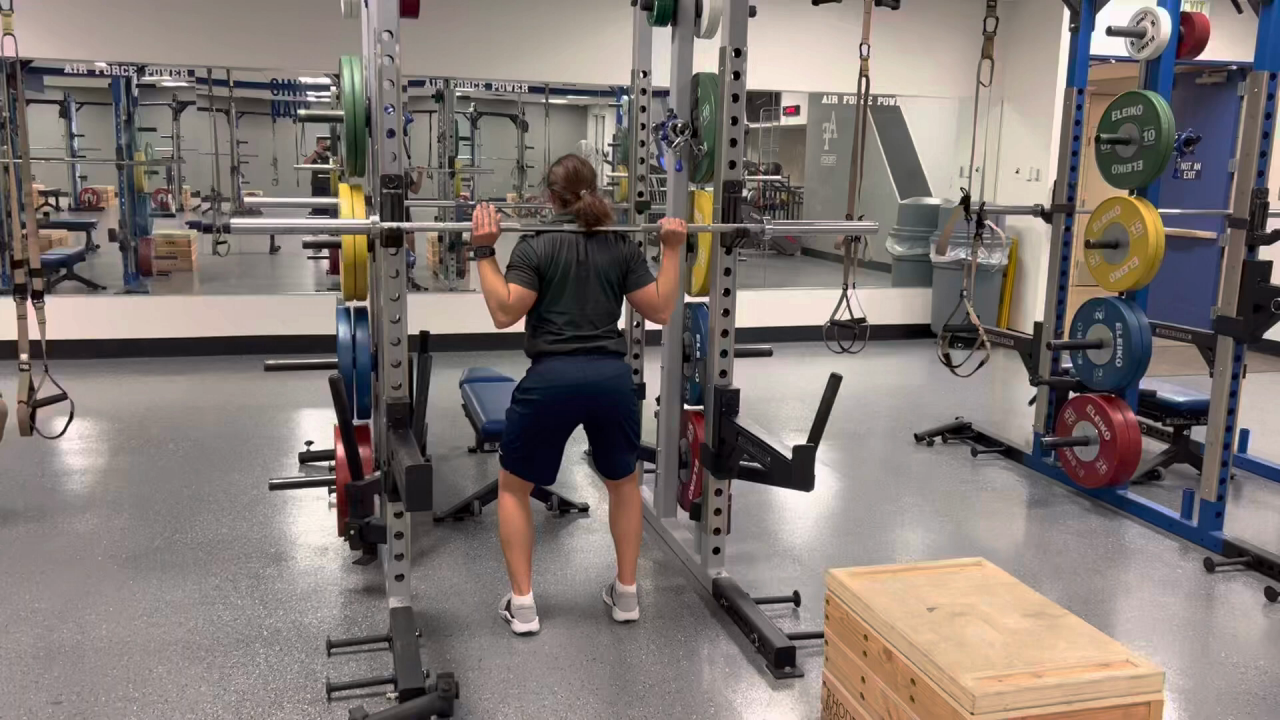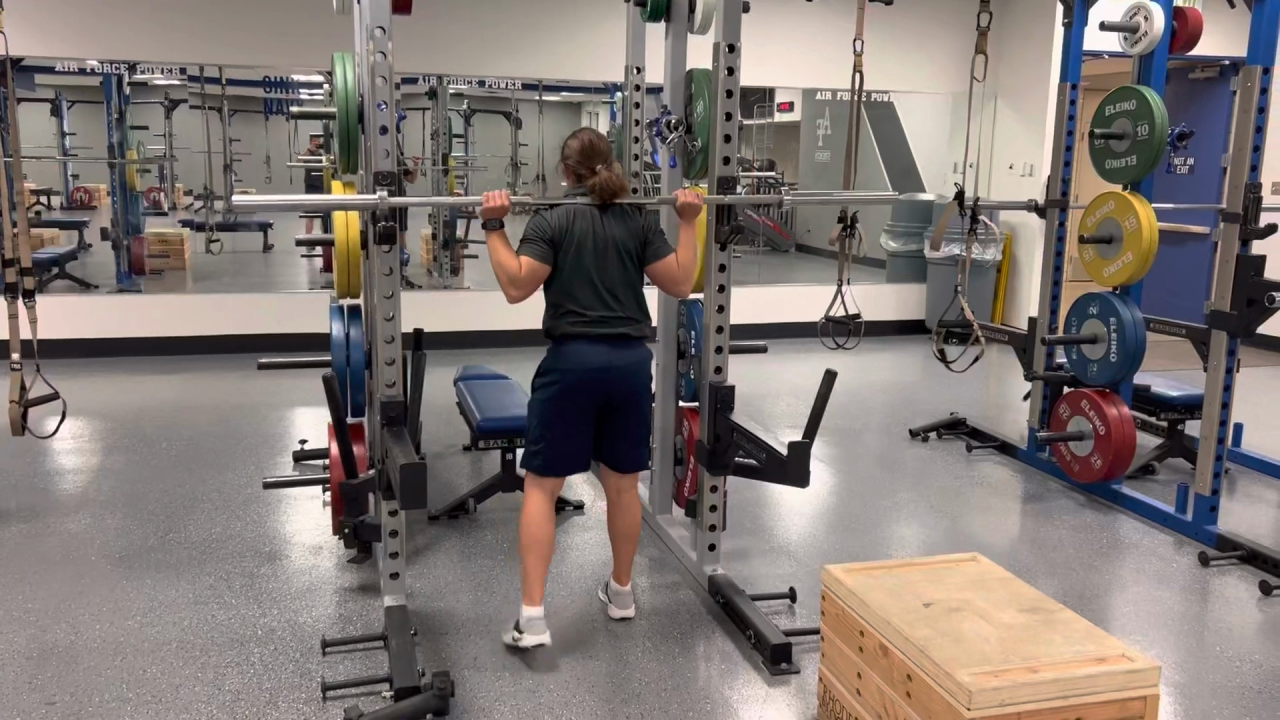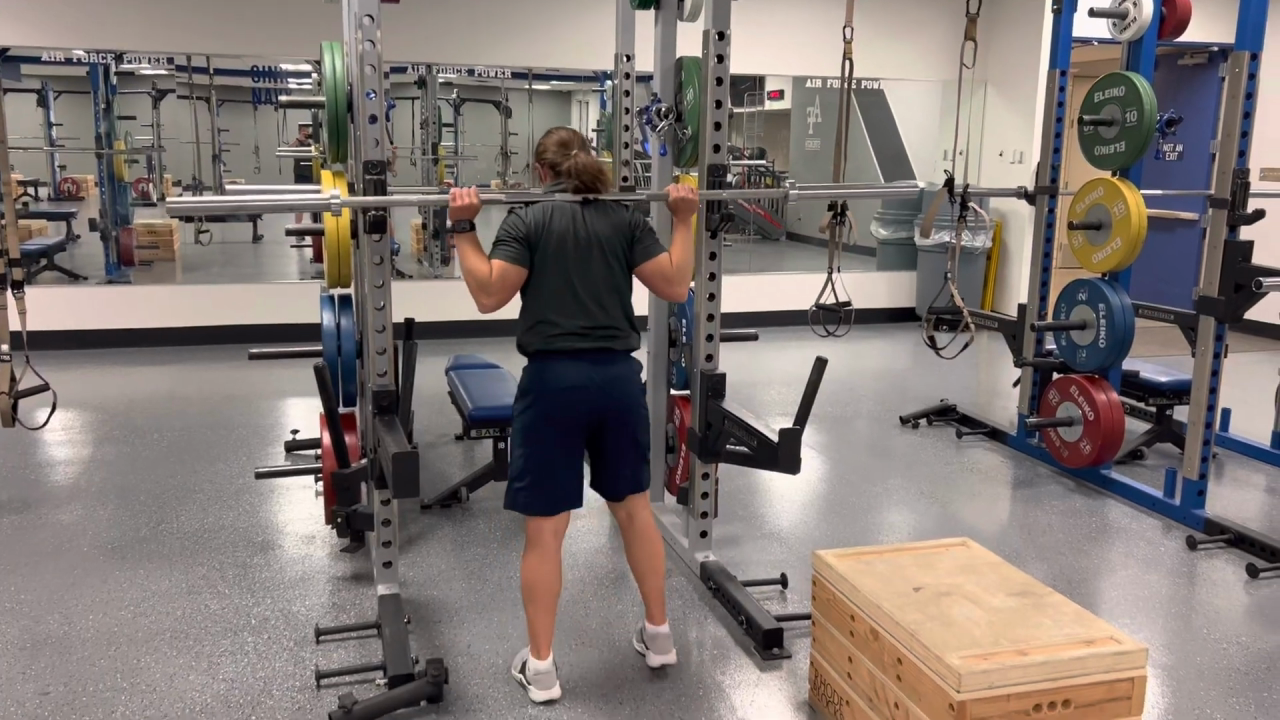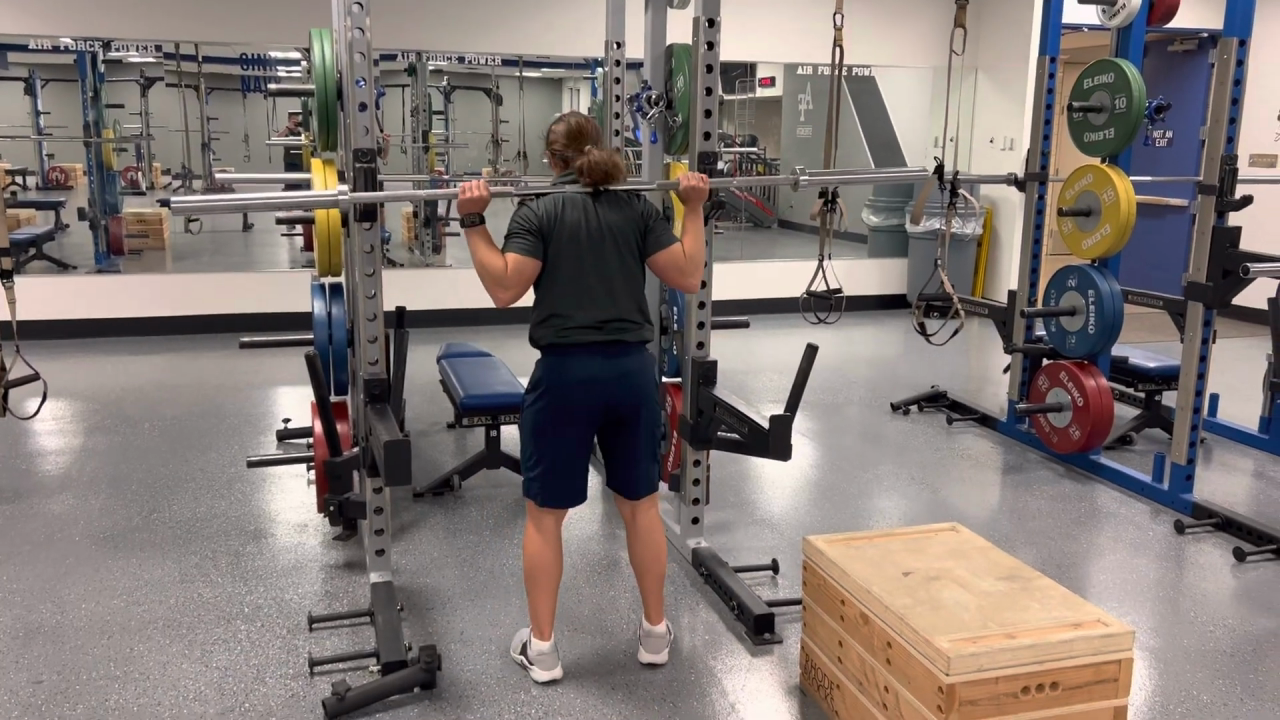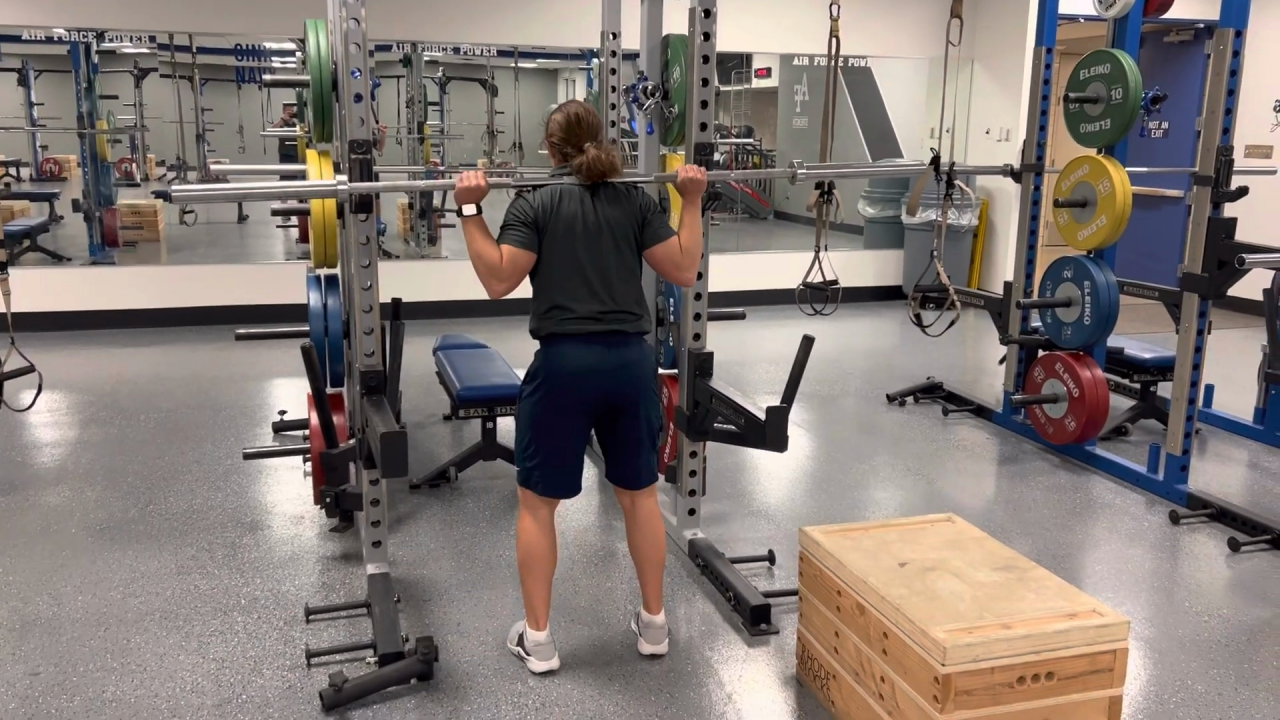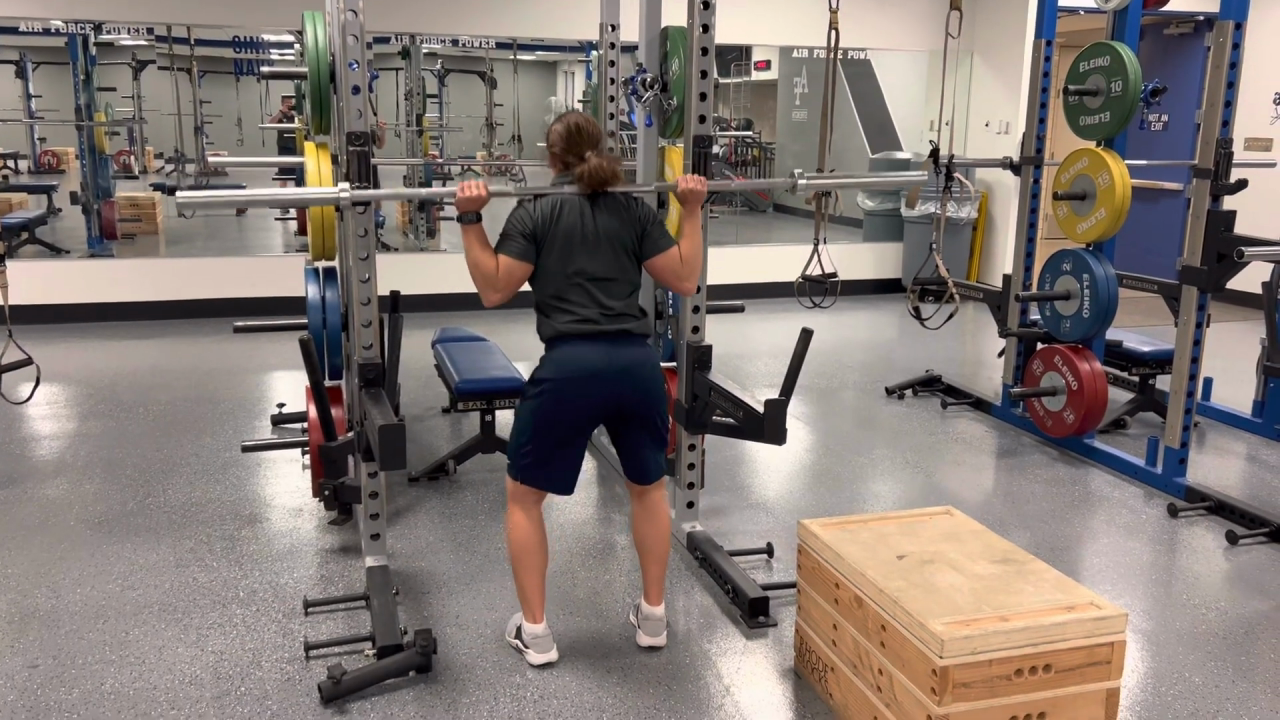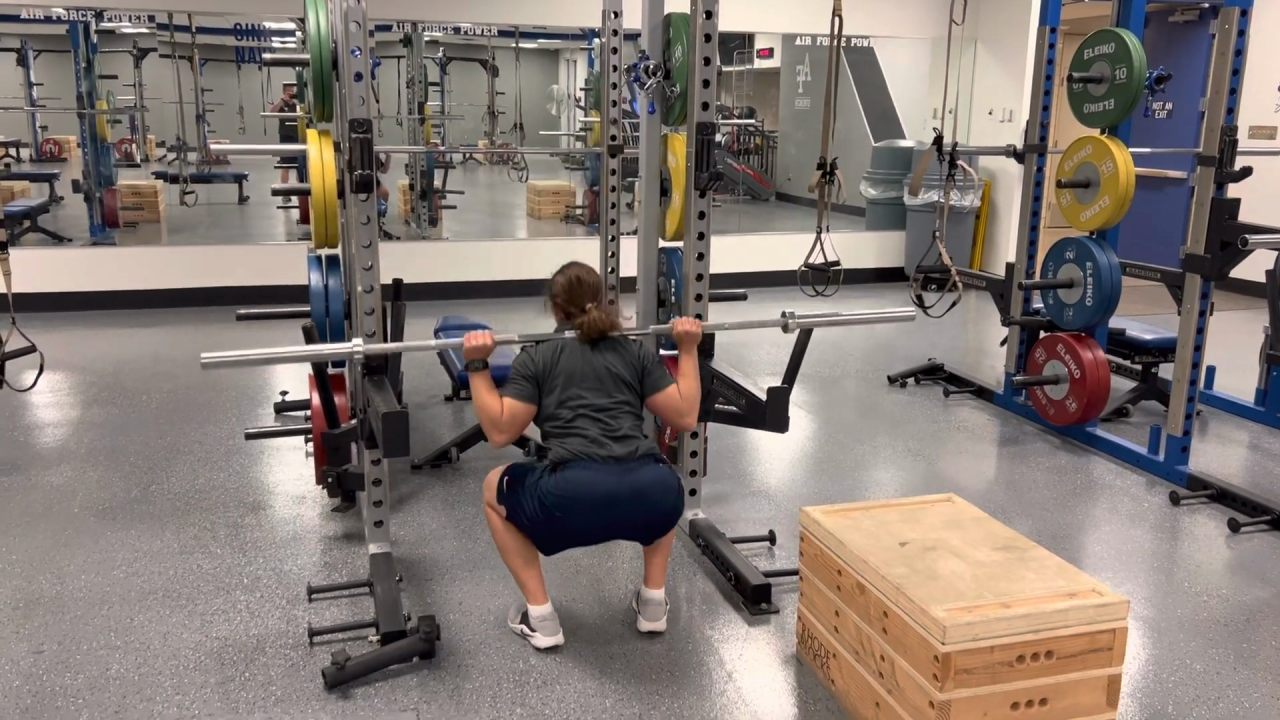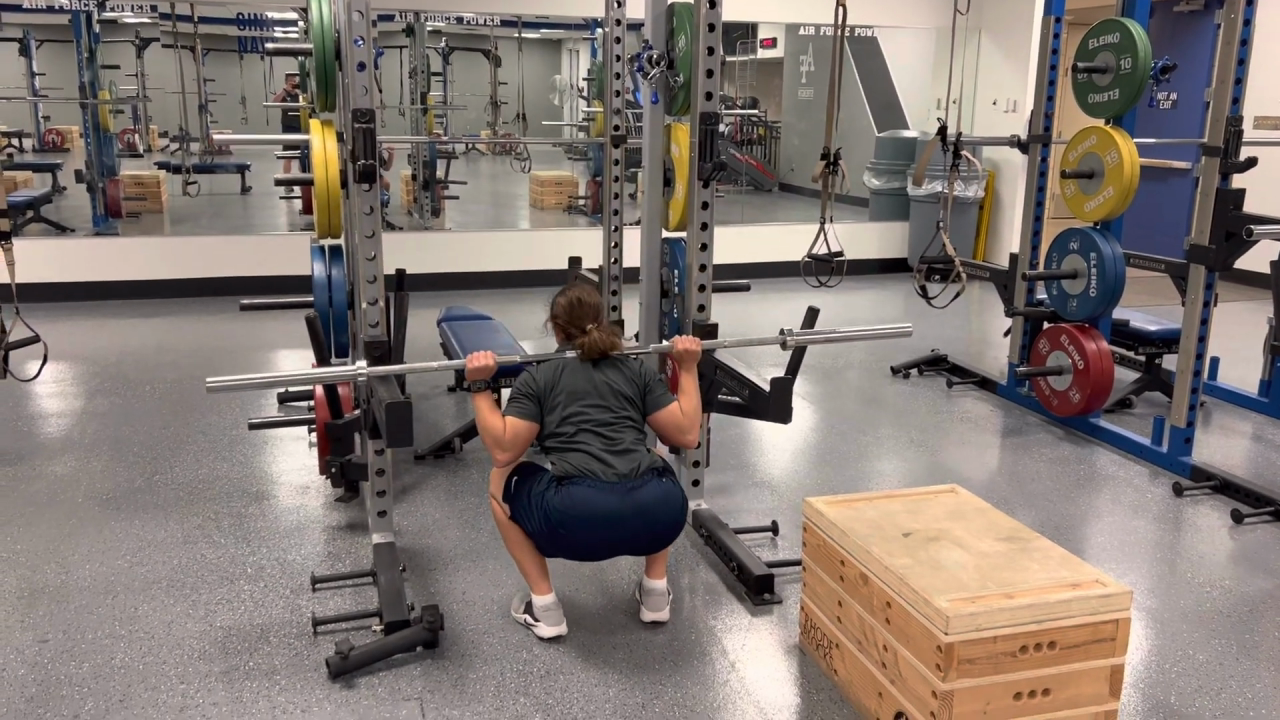
dt=0.7s
person 1, frame 1
left shoulder: (536, 246)
right shoulder: (622, 247)
left elbow: (504, 312)
right elbow: (661, 310)
left wrist: (484, 252)
right wrist: (673, 250)
left hip: (552, 380)
right hip: (612, 378)
left knee: (514, 488)
right knee: (624, 483)
left ankle: (522, 603)
right ankle: (626, 593)
person 1, frame 2
left shoulder: (551, 220)
right shoulder: (639, 220)
left elbow: (516, 286)
right elbow: (680, 283)
left wrist: (493, 225)
right wrist: (688, 222)
left hip: (571, 362)
right hip: (630, 361)
left knee: (542, 488)
right knee: (622, 485)
left ankle: (531, 615)
right ankle: (621, 590)
person 1, frame 3
left shoulder: (527, 220)
right shoulder: (626, 219)
left elbow: (489, 294)
right elbow: (675, 286)
left wrist: (463, 228)
right wrist: (684, 221)
left hip: (553, 381)
right hip: (619, 377)
left knee: (544, 528)
right knee: (634, 508)
left ankle: (541, 666)
right ankle: (658, 633)
person 1, frame 4
left shoulder: (539, 212)
right shoulder: (638, 209)
left elbow: (504, 288)
right elbow: (688, 277)
left wrist: (473, 220)
right wrist: (694, 210)
left hip: (565, 375)
right hip: (632, 371)
left knee: (545, 514)
right knee: (640, 504)
left ankle: (542, 647)
right ankle: (655, 631)
person 1, frame 5
left shoulder: (535, 204)
right shoulder: (637, 201)
left elbow: (498, 280)
right elbow: (684, 270)
left wrist: (470, 209)
right wrist: (692, 201)
left hip: (564, 365)
right hip: (631, 361)
left knee: (537, 501)
right knee: (640, 493)
left ankle: (538, 637)
right ankle: (654, 622)
person 1, frame 6
left shoulder: (535, 213)
right shoulder: (636, 210)
left elbow: (493, 290)
right elbow: (685, 280)
left wrist: (470, 219)
right wrist: (692, 211)
left hip: (569, 368)
right hip: (637, 363)
left knee: (524, 496)
right knee: (649, 488)
left ankle: (535, 630)
right ankle: (653, 615)
person 1, frame 7
left shoulder: (537, 358)
right shoulder: (636, 352)
left elbow: (500, 431)
right elbow: (685, 417)
left wrist: (477, 367)
right wrist: (688, 351)
left hip: (576, 502)
right hip: (654, 502)
left knee: (495, 490)
left ankle: (540, 616)
right ankle: (653, 602)
person 1, frame 8
left shoulder: (538, 378)
right shoulder: (637, 370)
left elbow: (503, 451)
right elbow: (687, 435)
left wrist: (480, 387)
right wrist: (687, 368)
left hip: (580, 520)
right hip: (659, 516)
left knee: (502, 482)
left ankle: (544, 606)
right ankle: (655, 590)
